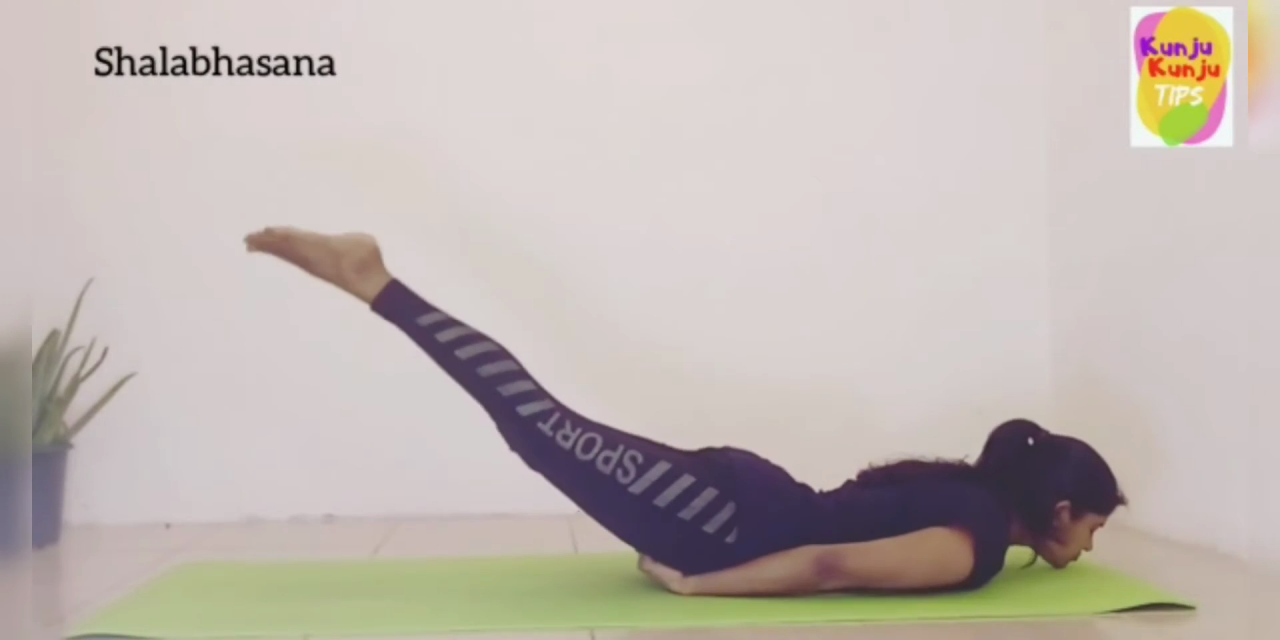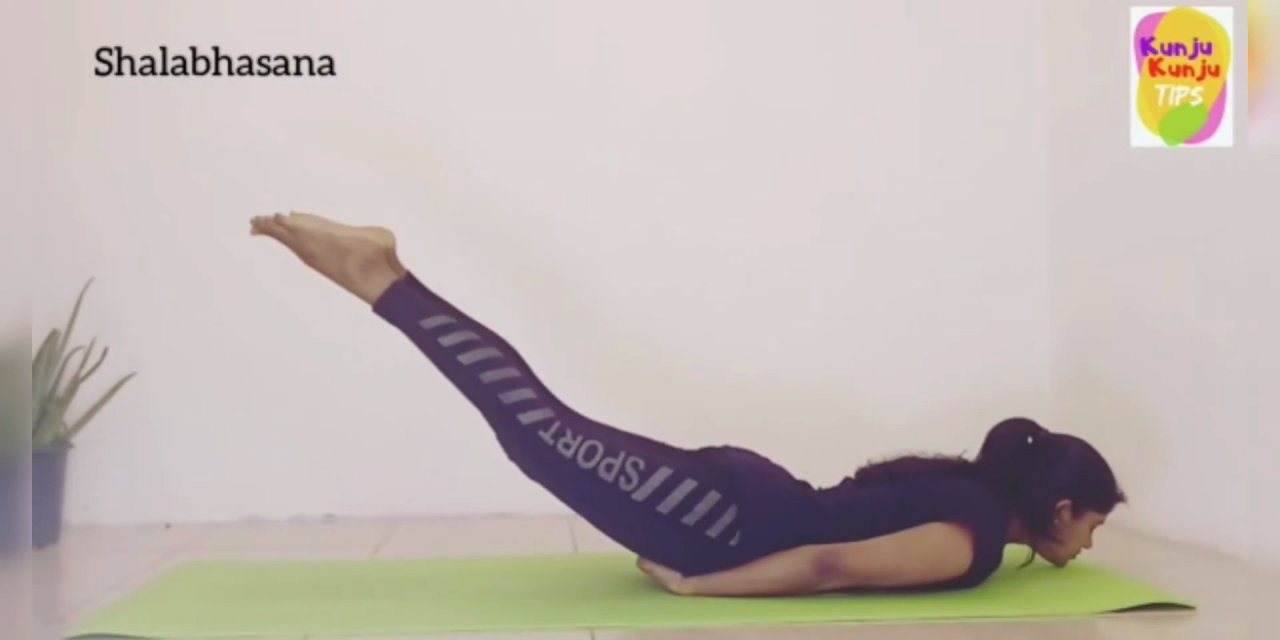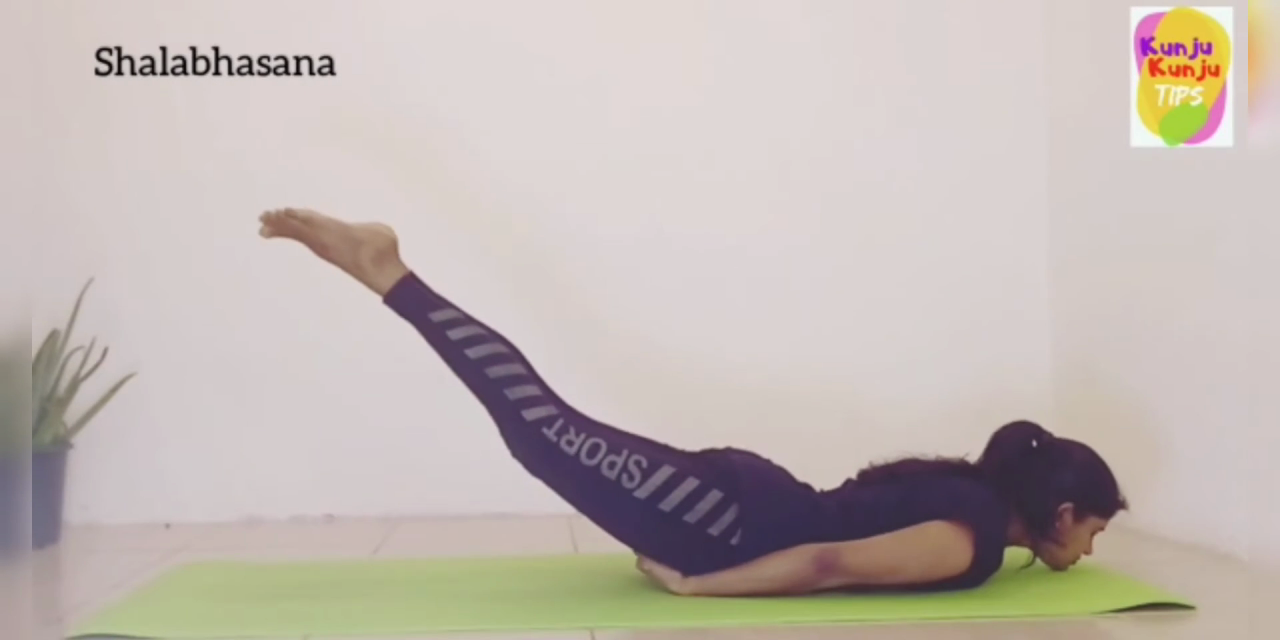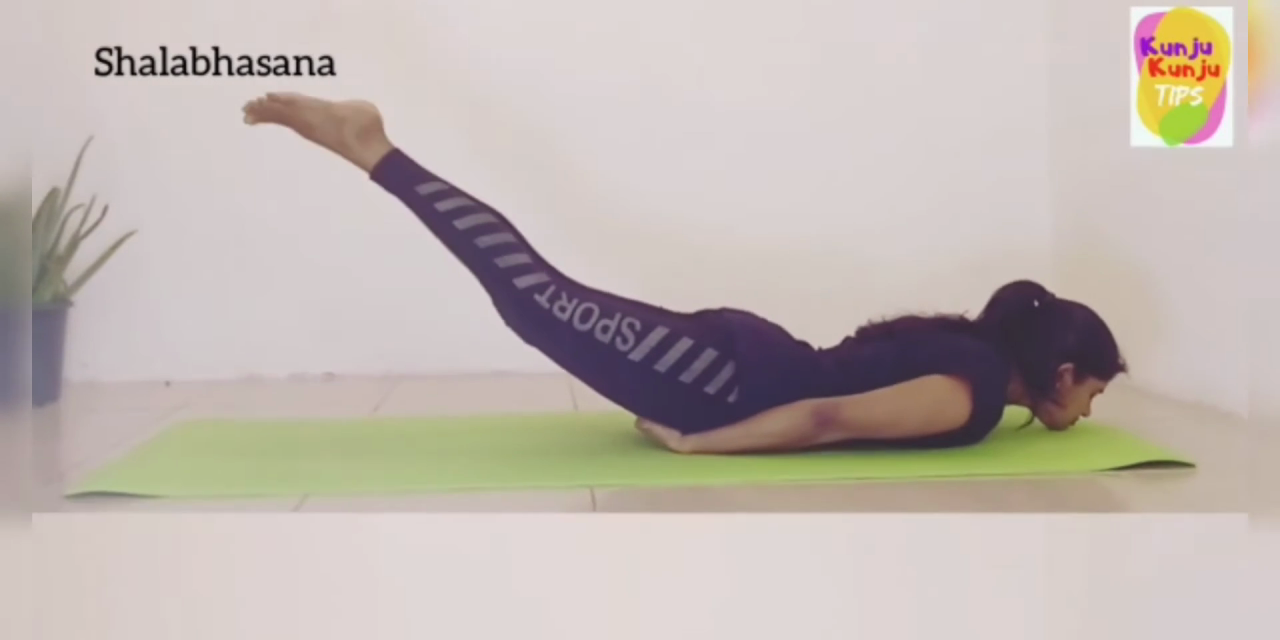
dt=0.4s
person 1, frame 1
left shoulder: (971, 492)
right shoulder: (975, 546)
right elbow: (831, 565)
right wrist: (695, 586)
left hip: (736, 497)
right hip: (728, 520)
left knee: (548, 430)
right knee: (541, 426)
left ankle: (372, 280)
right ankle: (370, 282)
person 1, frame 2
left shoulder: (969, 488)
right shoulder: (974, 542)
right elbow: (829, 566)
right wrist: (693, 585)
left hip: (739, 494)
right hip: (728, 524)
left knee: (549, 429)
right knee: (539, 429)
left ankle: (384, 277)
right ankle: (380, 282)
person 1, frame 3
left shoulder: (971, 490)
right shoulder: (976, 541)
right elbow: (829, 565)
right wrist: (693, 585)
left hip: (742, 497)
right hip: (731, 525)
left knee: (553, 429)
right knee: (544, 428)
left ankle: (389, 272)
right ankle: (387, 275)
person 1, frame 4
left shoulder: (966, 344)
right shoulder: (970, 397)
right elbow: (827, 420)
right wrist: (692, 443)
left hip: (740, 357)
right hip: (734, 385)
left knee: (543, 297)
right knee: (534, 294)
left ankle: (370, 146)
right ankle: (370, 147)
